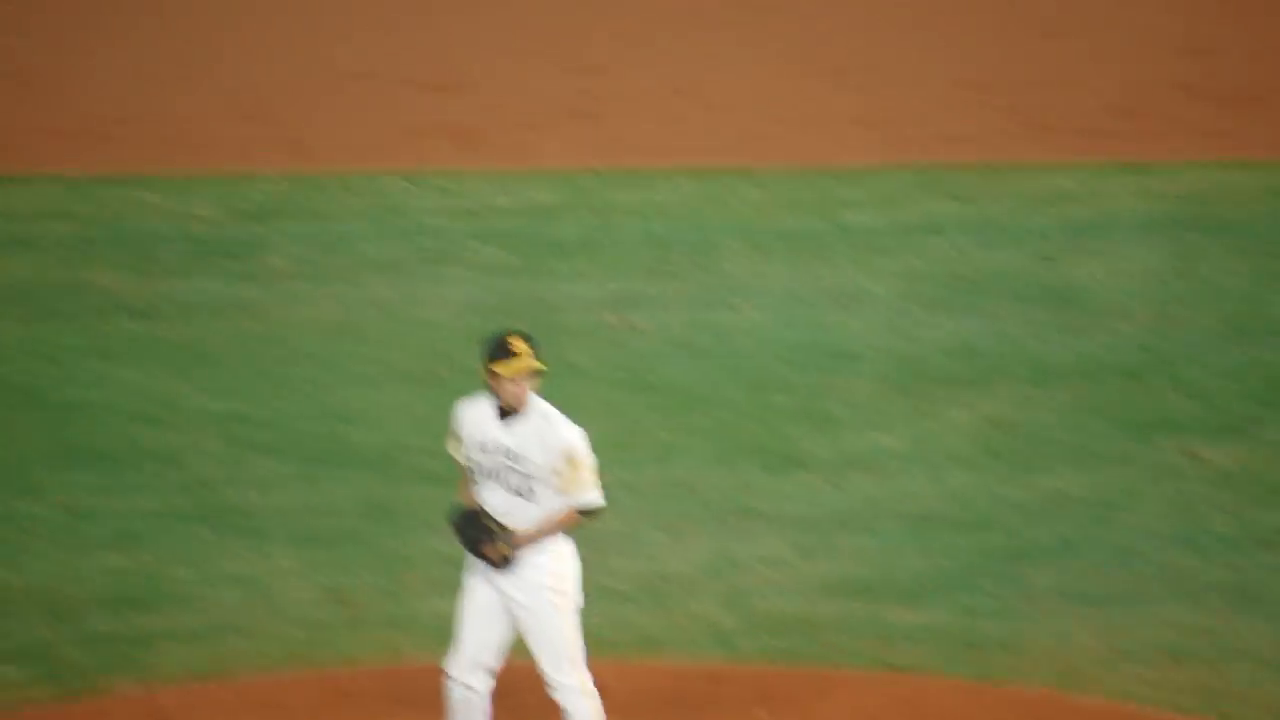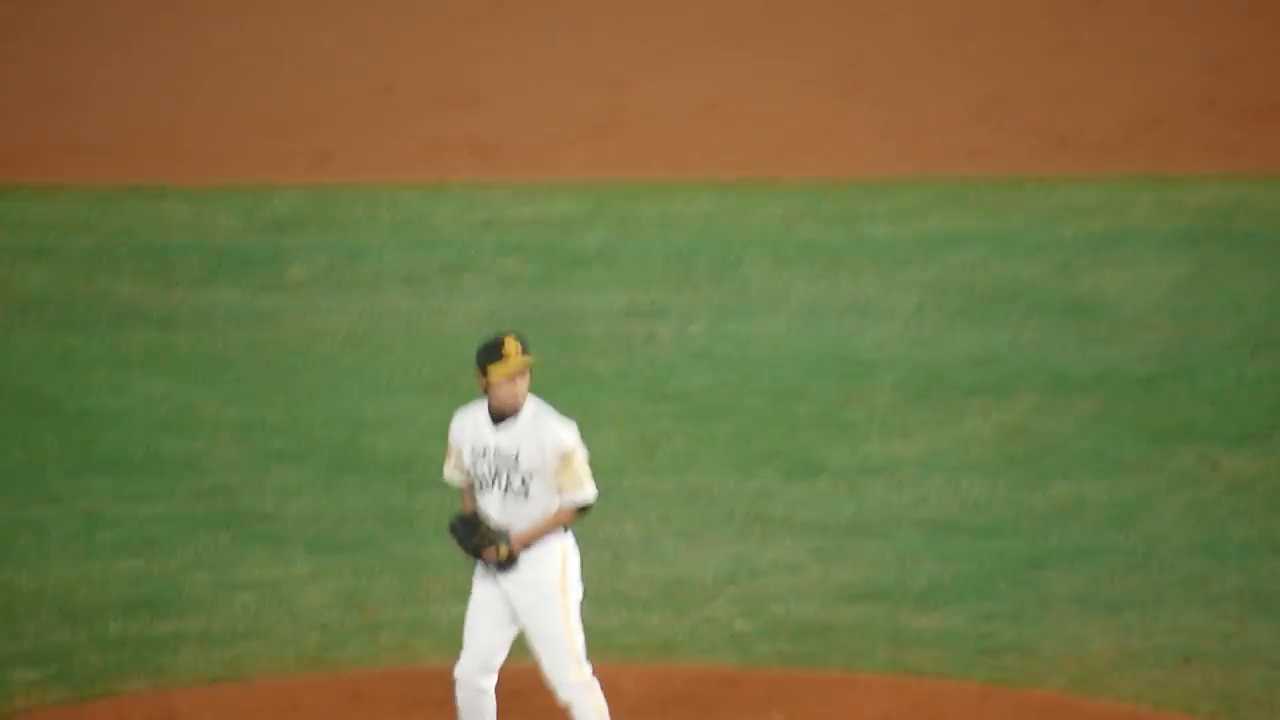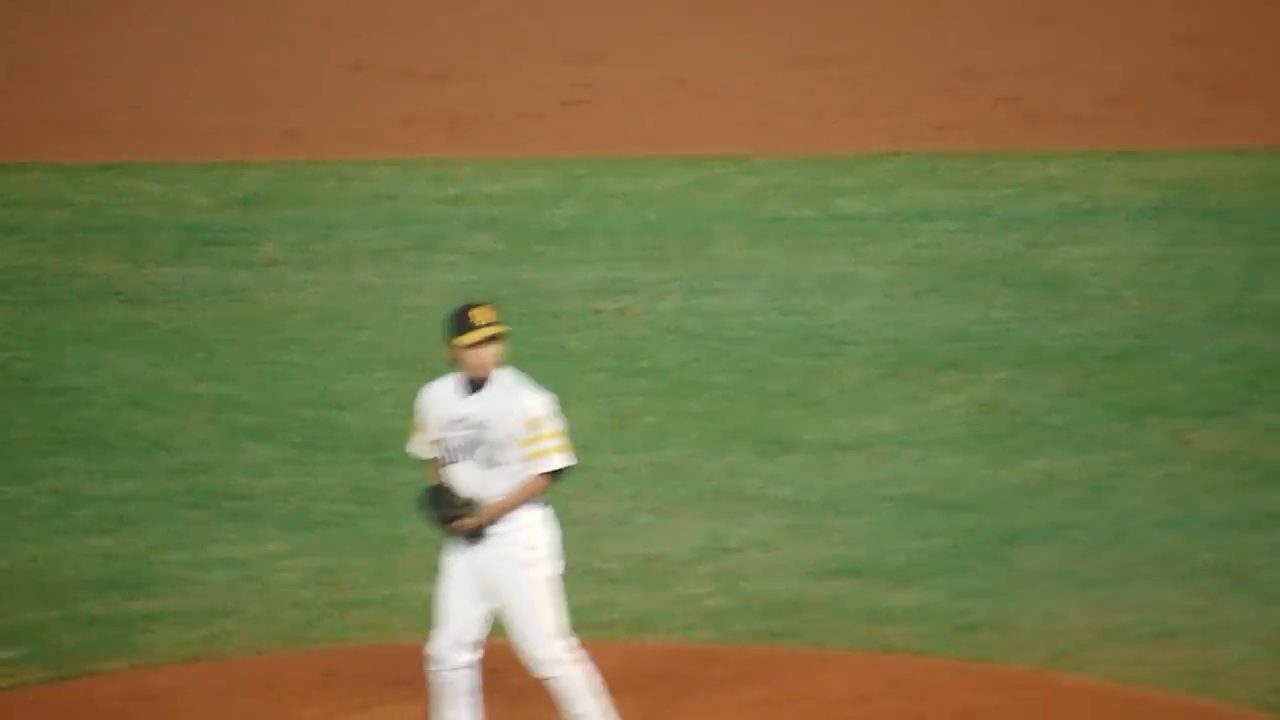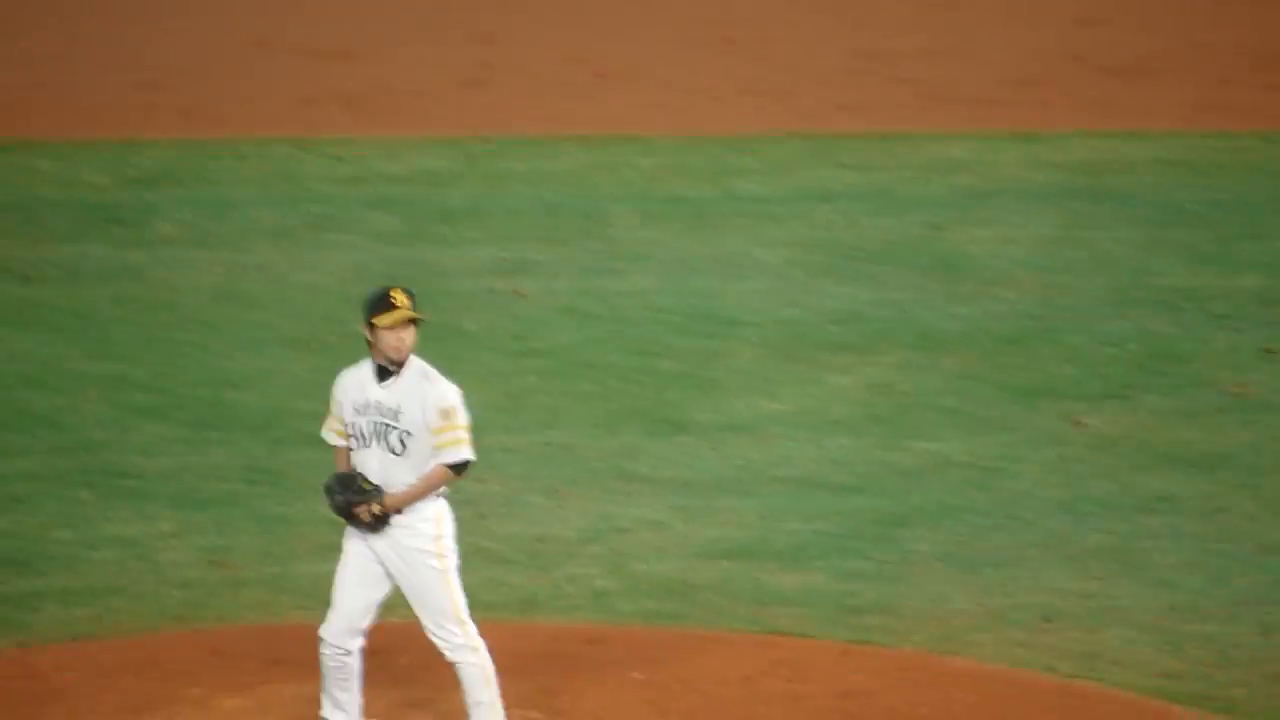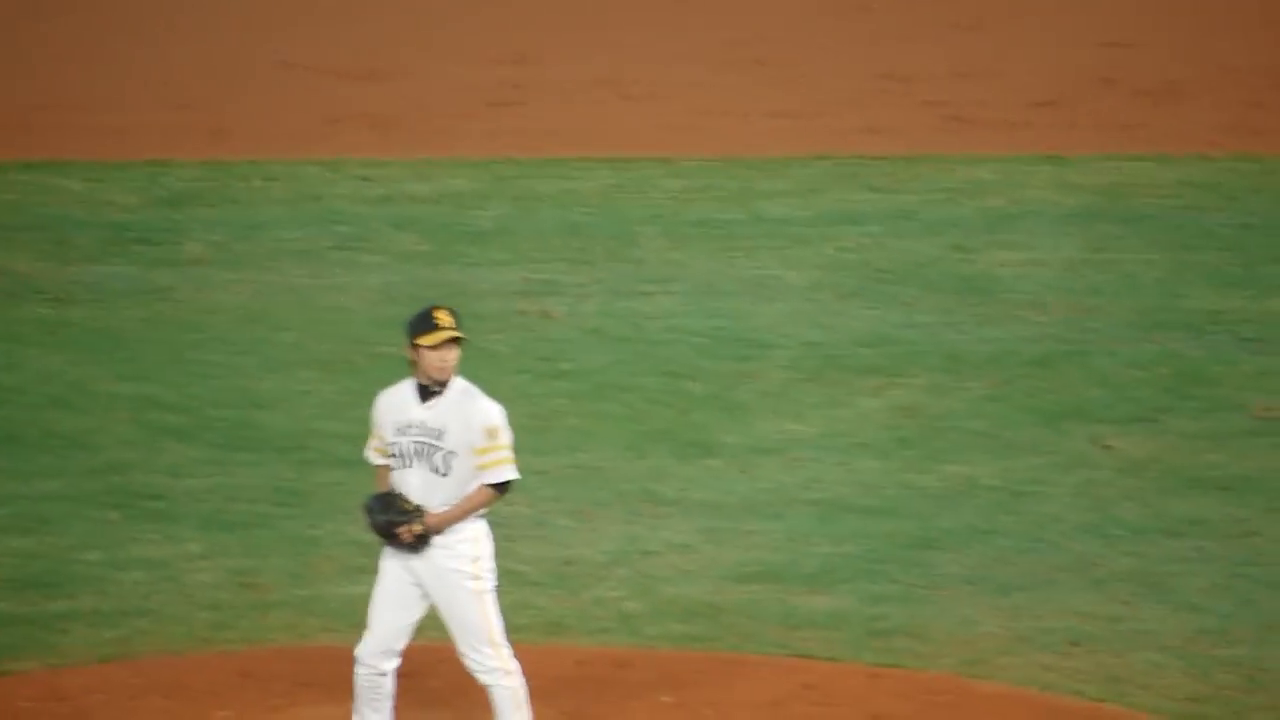
dt=0.2s
person 1, frame 1
left shoulder: (560, 432)
right shoulder: (469, 414)
left elbow: (584, 507)
left wrist: (519, 541)
right wrist: (469, 511)
left hip: (543, 563)
right hip: (488, 562)
left knee: (567, 675)
right knee: (466, 670)
person 1, frame 2
left shoulder: (554, 431)
right shoulder: (463, 424)
left elbow: (578, 503)
left wrist: (518, 543)
left hip: (544, 563)
right hip: (493, 565)
left knee: (569, 675)
right knee: (472, 673)
person 1, frame 3
left shoulder: (525, 399)
right shoulder: (434, 397)
left elbow: (551, 472)
left wrist: (490, 513)
left hip: (518, 534)
right hip: (466, 539)
left knee: (548, 648)
right knee: (447, 650)
person 1, frame 4
left shoulder: (436, 390)
right shoulder: (348, 383)
left elbow: (455, 464)
left wrist: (395, 502)
left hip: (420, 524)
right hip: (367, 526)
left knee: (455, 635)
right knee: (338, 633)
person 1, frame 5
left shoulder: (480, 410)
right shoulder: (389, 402)
left elbow: (497, 483)
left wrist: (437, 521)
left hip: (457, 544)
right hip: (402, 545)
left knee: (489, 658)
right knee: (373, 654)
